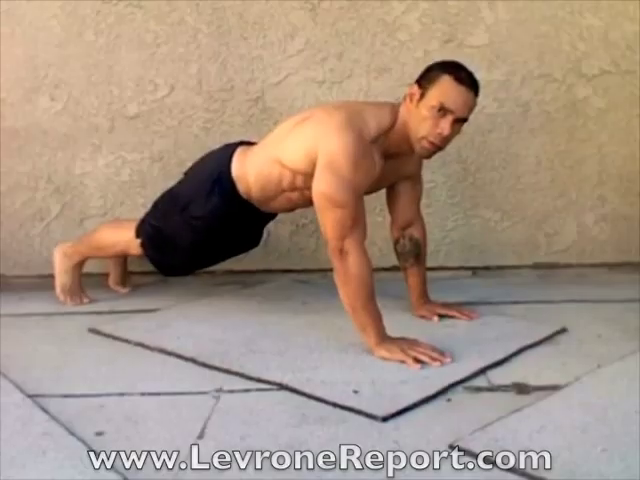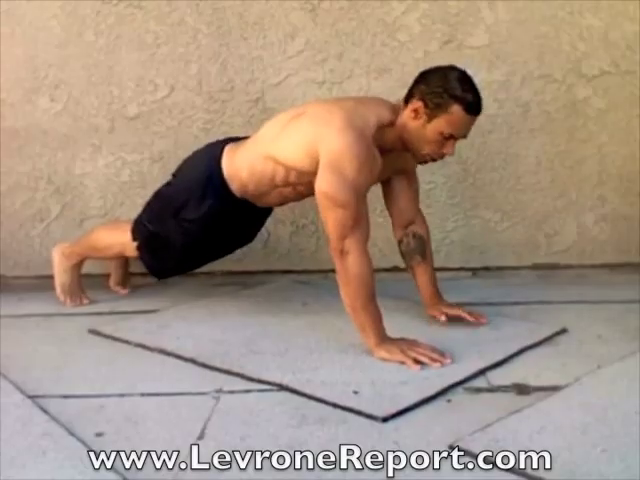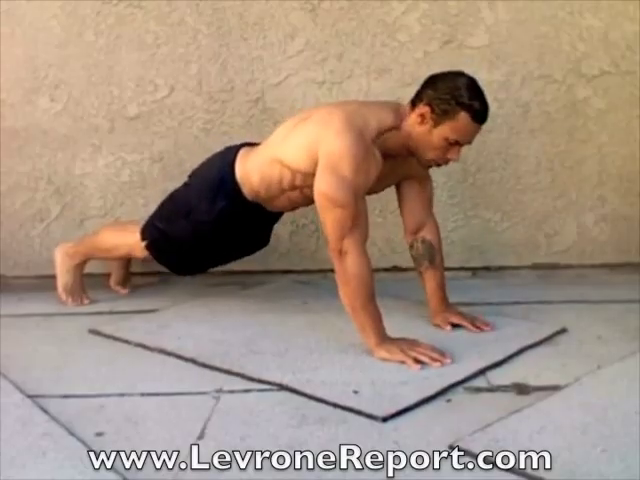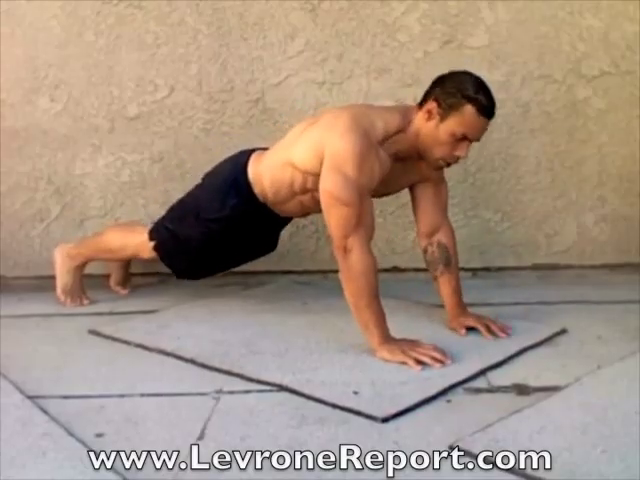
dt=0.4s
person 1, frame 1
left shoulder: (410, 150)
right shoulder: (349, 140)
left elbow: (408, 225)
right elbow: (346, 249)
left wrist: (420, 300)
right wrist: (378, 341)
left hip: (256, 205)
right hip: (222, 185)
left knee: (163, 238)
right knee: (150, 241)
left ankle: (118, 265)
right ankle: (70, 254)
person 1, frame 2
left shoulder: (401, 142)
right shoulder: (351, 141)
left elbow: (409, 222)
right elbow: (349, 249)
left wrist: (433, 301)
right wrist: (379, 342)
left hip: (250, 199)
right hip: (214, 182)
left knee: (164, 242)
right knee: (145, 243)
left ankle: (119, 264)
right ankle: (68, 254)
person 1, frame 3
left shoulder: (410, 144)
right shoulder: (350, 140)
left elbow: (422, 227)
right elbow: (347, 250)
left wrist: (440, 308)
right wrist: (378, 341)
left hip: (262, 206)
right hip: (227, 188)
left knee: (168, 243)
right knee: (152, 243)
left ankle: (123, 258)
right ankle: (72, 254)
person 1, frame 4
left shoulder: (426, 155)
right shoulder: (355, 140)
left elbow: (436, 232)
right elbow: (351, 248)
left wrist: (456, 311)
right wrist: (382, 342)
left hip: (271, 213)
right hip: (239, 191)
left knee: (176, 248)
right knee: (158, 244)
left ankle: (121, 263)
right ankle: (72, 254)
